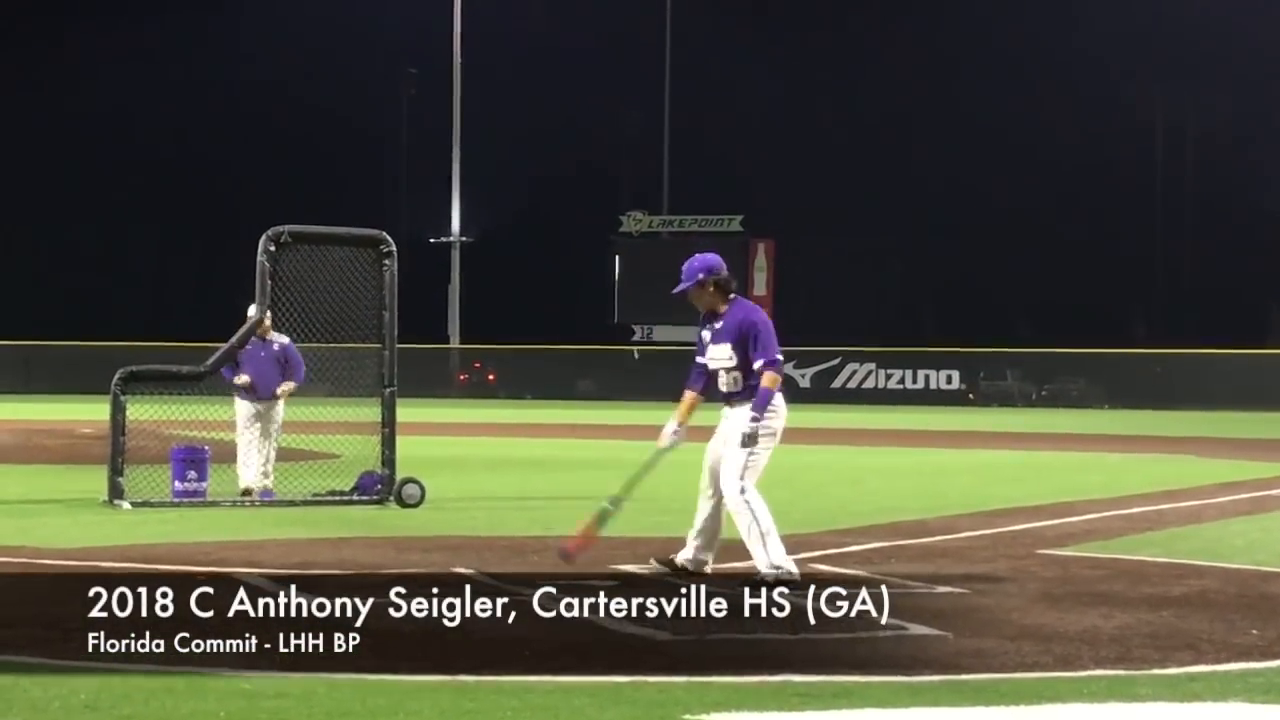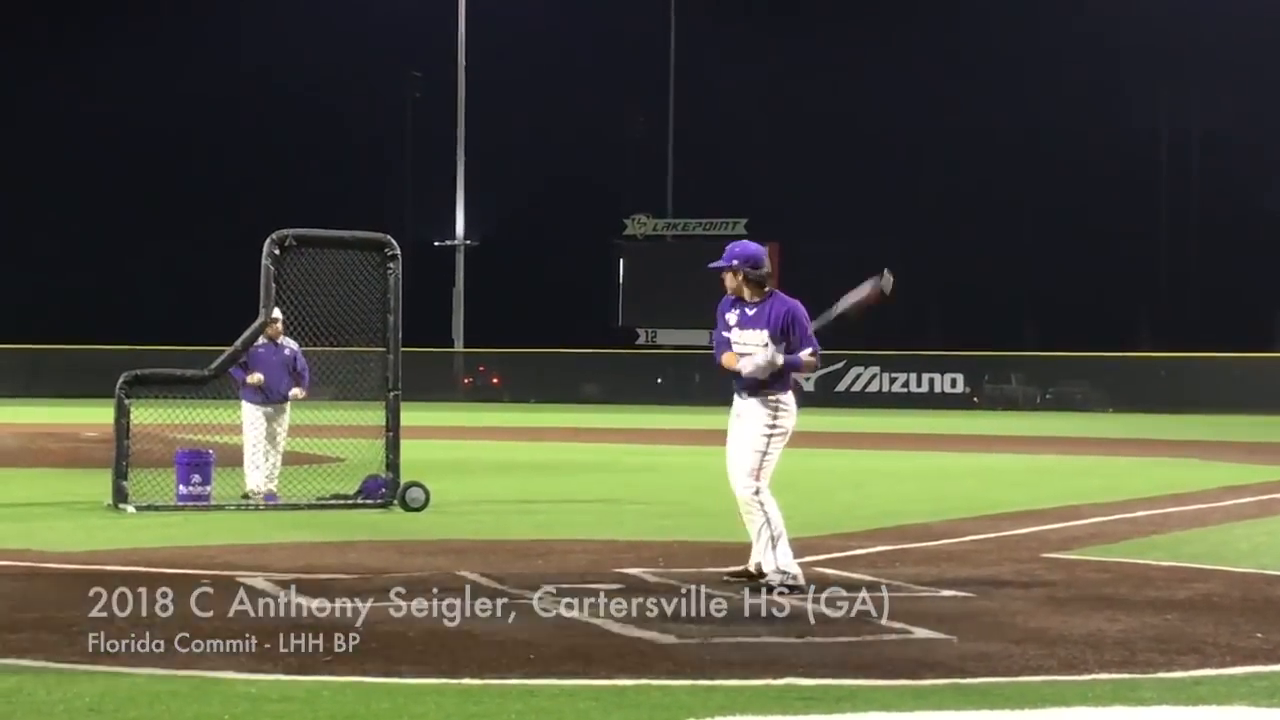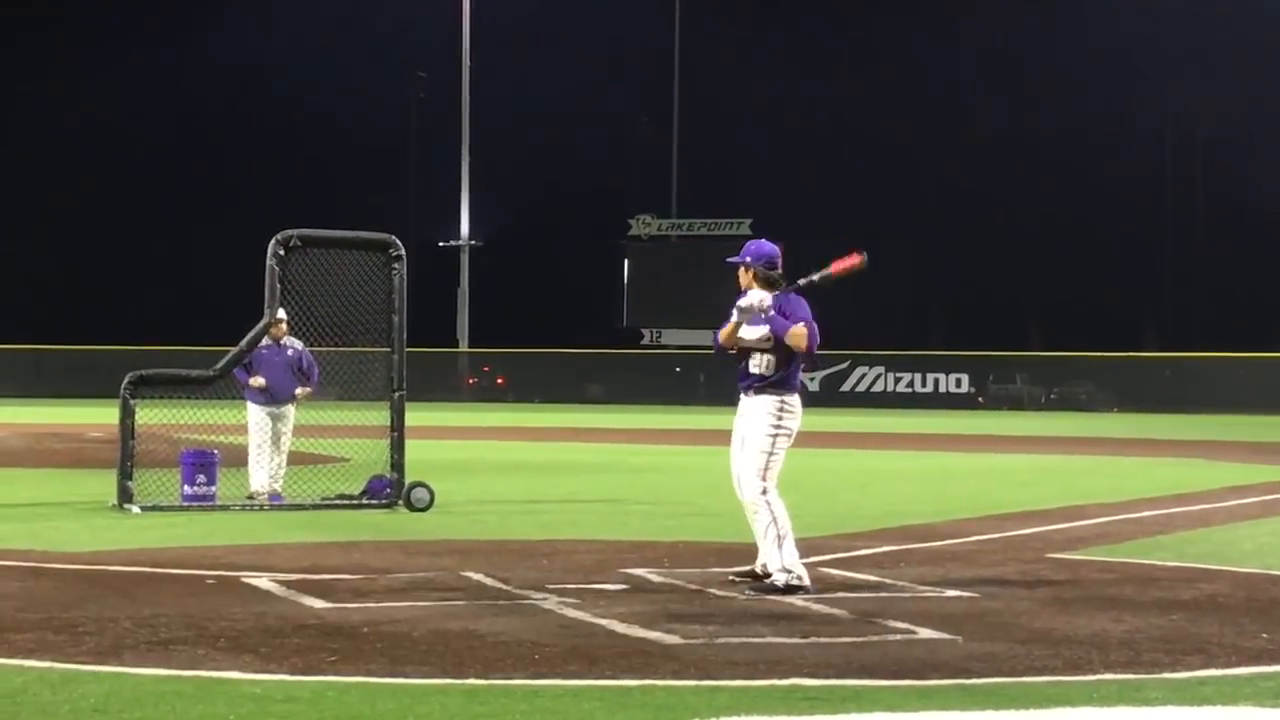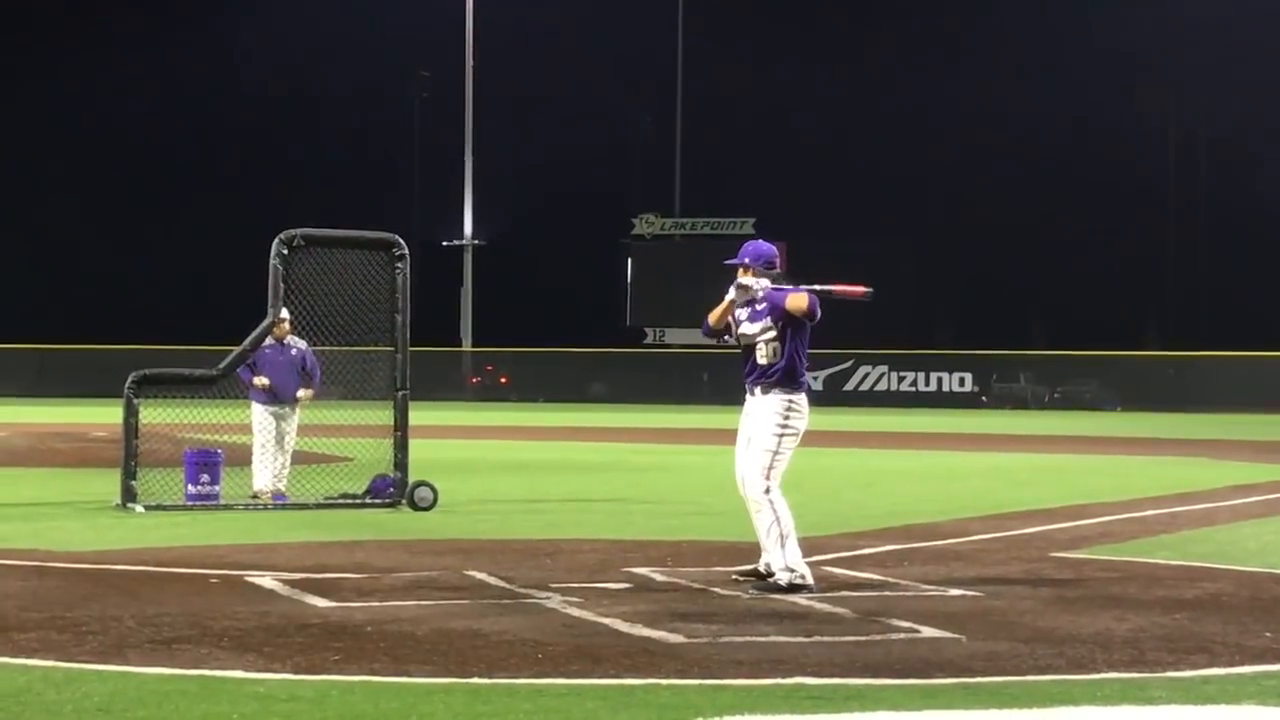
dt=0.4s
person 1, frame 1
left shoulder: (748, 317)
right shoulder: (707, 322)
left elbow: (772, 370)
right elbow: (699, 375)
left wrist: (756, 415)
right wrist: (678, 421)
left hip: (760, 410)
right hip: (732, 411)
left knee: (736, 486)
right knee: (712, 480)
left ankle: (778, 568)
right ankle: (694, 557)
person 1, frame 2
left shoulder: (786, 309)
right shoulder: (728, 306)
left elbow: (812, 361)
right elbow: (722, 353)
left wrist: (782, 359)
right wrist: (744, 362)
left hip: (772, 406)
right hip: (742, 403)
left knee: (751, 486)
right knee: (741, 483)
left ankle: (786, 574)
right ankle: (764, 562)
person 1, frame 3
left shoulder: (791, 304)
right shoulder: (745, 304)
left elbow: (808, 344)
right elbow: (721, 343)
left wrist: (767, 314)
right wrist: (740, 317)
left hip: (775, 406)
right hip: (748, 403)
left knee: (758, 486)
right knee: (743, 483)
left ankle: (791, 574)
right ankle: (769, 562)
person 1, frame 4
left shoulder: (787, 299)
right shoulder: (743, 306)
left elbow: (811, 306)
right elbow: (710, 328)
left wrist: (766, 294)
right wrist: (733, 297)
left hip: (782, 404)
right hip: (754, 401)
left knee: (761, 484)
right knee: (747, 481)
left ankle: (794, 573)
right ankle: (773, 561)
person 2, frame 1
left shoulder: (283, 342)
left elbow: (298, 364)
right elbow: (225, 364)
left wrist: (293, 383)
right wrist: (234, 378)
left hip: (274, 402)
right hip: (246, 401)
left knee: (269, 443)
right knee: (247, 442)
left ankle: (265, 484)
right ankle: (247, 485)
person 2, frame 2
left shoulder: (292, 347)
right shoulder: (250, 344)
left elbow: (302, 371)
right elbow: (234, 365)
left wrist: (302, 389)
right wrist: (246, 378)
left hip: (281, 406)
right hip: (253, 404)
left knee: (276, 448)
right knee: (254, 446)
left ankle: (270, 489)
right ankle: (254, 489)
person 2, frame 3
left shoulder: (297, 347)
right shoulder: (254, 345)
left elbow: (311, 368)
right elbow: (238, 366)
left wrist: (308, 387)
right wrist: (248, 380)
left hip: (286, 406)
right hip: (258, 405)
left knee: (280, 448)
right knee: (259, 447)
left ankle: (274, 489)
right ankle: (258, 490)
person 2, frame 4
left shoulder: (301, 346)
right shoulder: (258, 345)
left elbow: (313, 370)
right elbow: (242, 366)
left wrist: (310, 389)
right wrist: (253, 380)
left hip: (290, 406)
right hip: (263, 405)
left knee: (285, 448)
right knee: (263, 446)
left ankle: (278, 488)
right ankle: (262, 489)
